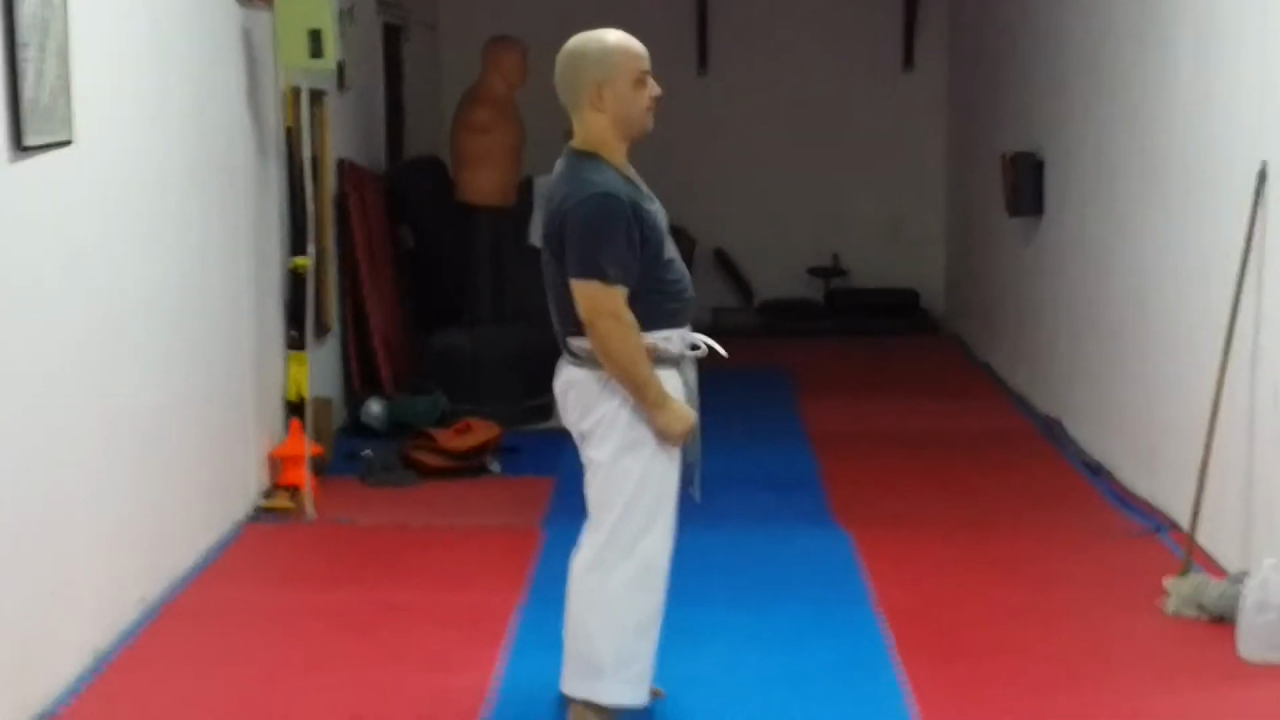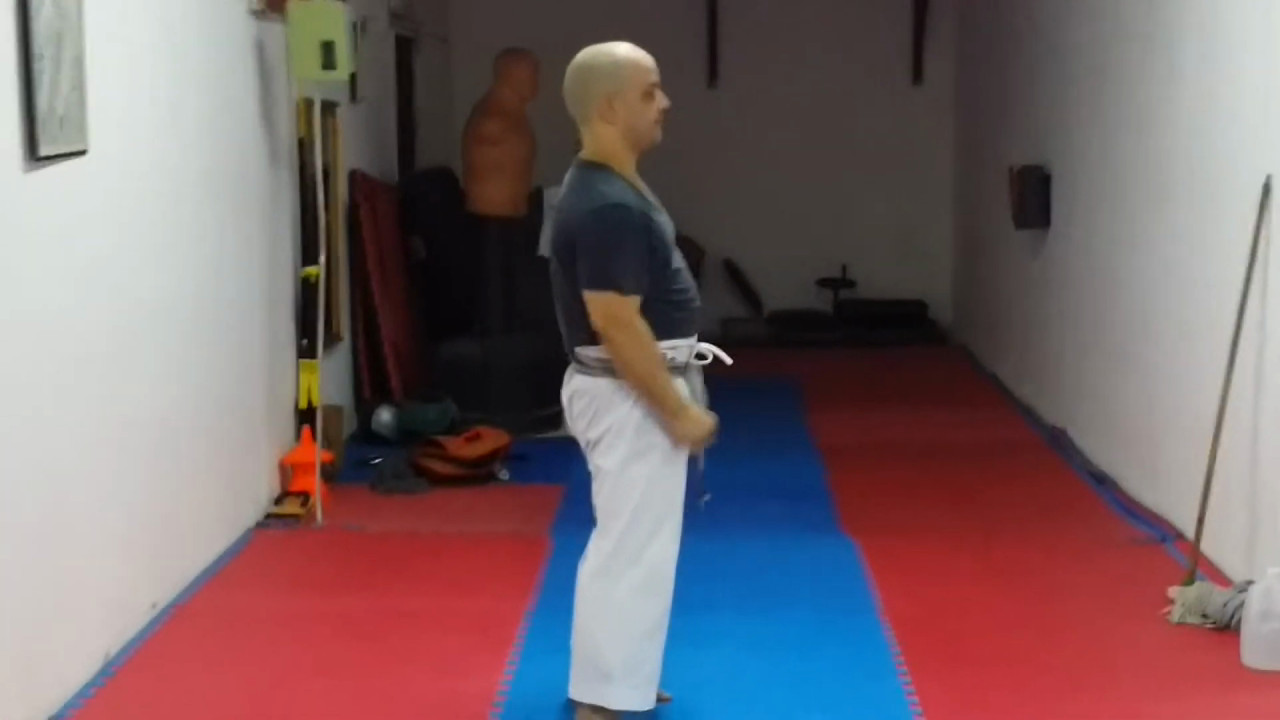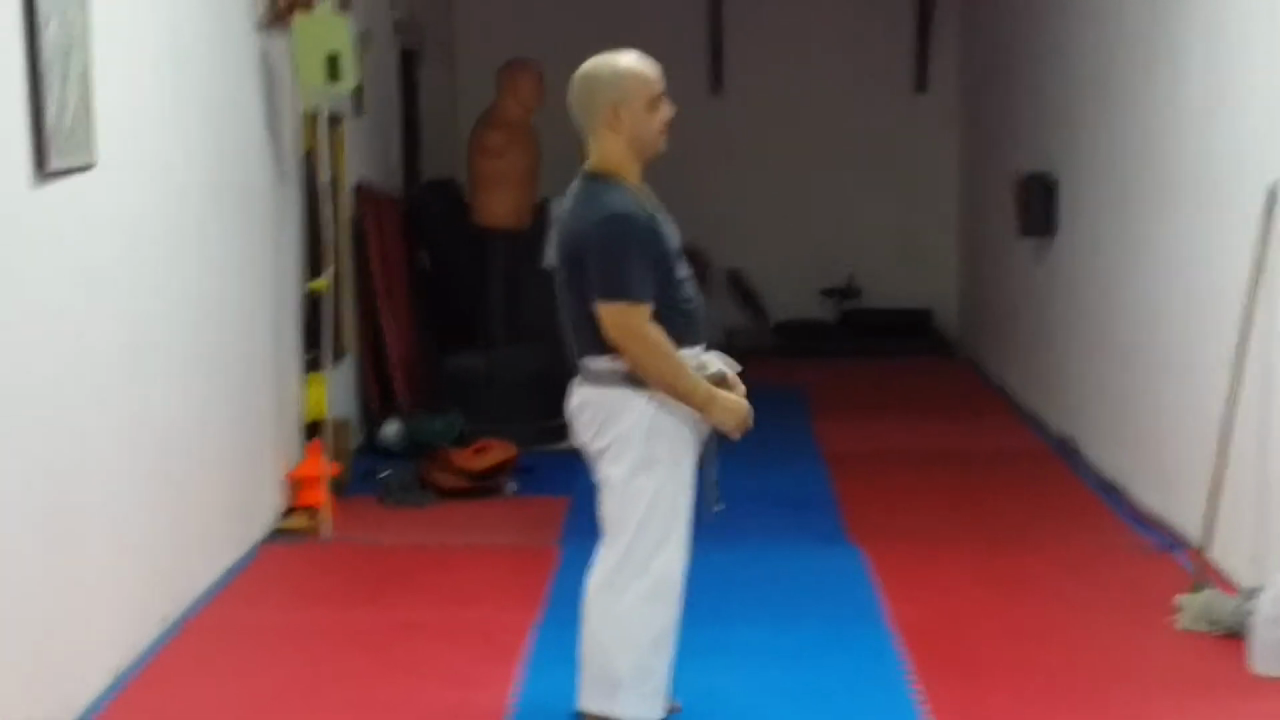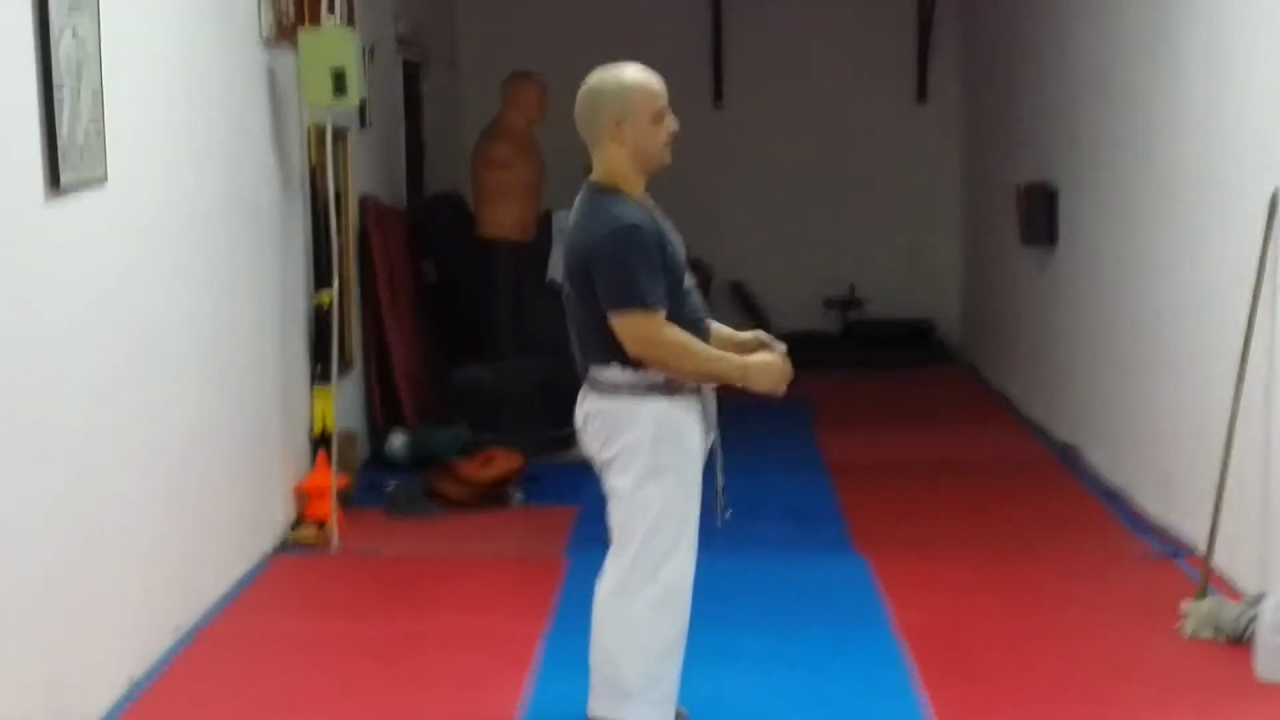
dt=0.1s
person 1, frame 1
left shoulder: (603, 177)
right shoulder: (597, 193)
right elbow: (603, 315)
left wrist: (661, 391)
right wrist: (662, 403)
left hip: (630, 382)
right hip: (624, 389)
left knee: (624, 536)
right knee: (625, 542)
person 1, frame 2
left shoulder: (611, 188)
right shoulder: (606, 205)
right elbow: (617, 325)
left wrist: (672, 396)
right wrist: (679, 409)
left hip: (635, 391)
right hip: (633, 398)
left knee: (630, 543)
right knee: (632, 550)
person 1, frame 3
left shoulder: (614, 197)
right shoulder: (612, 214)
right elbow: (629, 332)
left wrist: (701, 384)
right wrist: (710, 398)
left hip: (639, 399)
right hip: (637, 405)
left knee: (633, 552)
right knee: (642, 559)
person 1, frame 4
left shoulder: (614, 212)
right shoulder: (618, 227)
right elbow: (646, 339)
left wrist: (730, 339)
right wrist: (743, 370)
left hip: (647, 408)
right hip: (645, 414)
left knee: (643, 560)
right knee: (650, 567)
person 2, frame 1
left shoulder: (505, 104)
right shoulder: (480, 107)
left hip: (502, 212)
right hip: (480, 215)
left knee: (498, 289)
right knee: (484, 289)
person 2, frame 2
left shoulder: (516, 116)
right shoulder: (490, 118)
left hip: (512, 222)
right hip: (492, 225)
left knee: (509, 298)
right knee: (495, 297)
person 2, frame 3
left shoulder: (522, 128)
right shoulder: (494, 130)
left hip: (516, 233)
right hip: (496, 237)
left knee: (512, 308)
right knee: (499, 307)
left ankle: (507, 348)
person 2, frame 4
left shoulder: (525, 140)
right shoulder: (499, 142)
left hip: (520, 245)
right hip: (502, 249)
left knee: (519, 321)
right knee: (505, 320)
left ankle: (514, 359)
